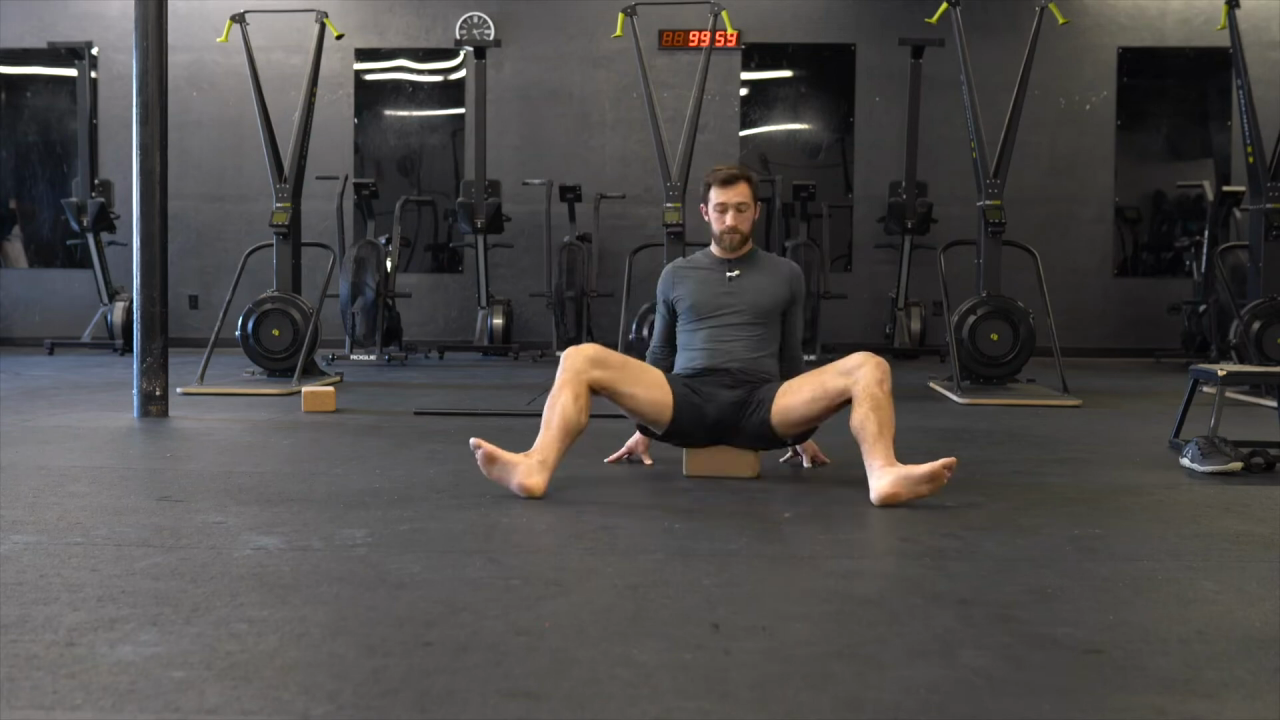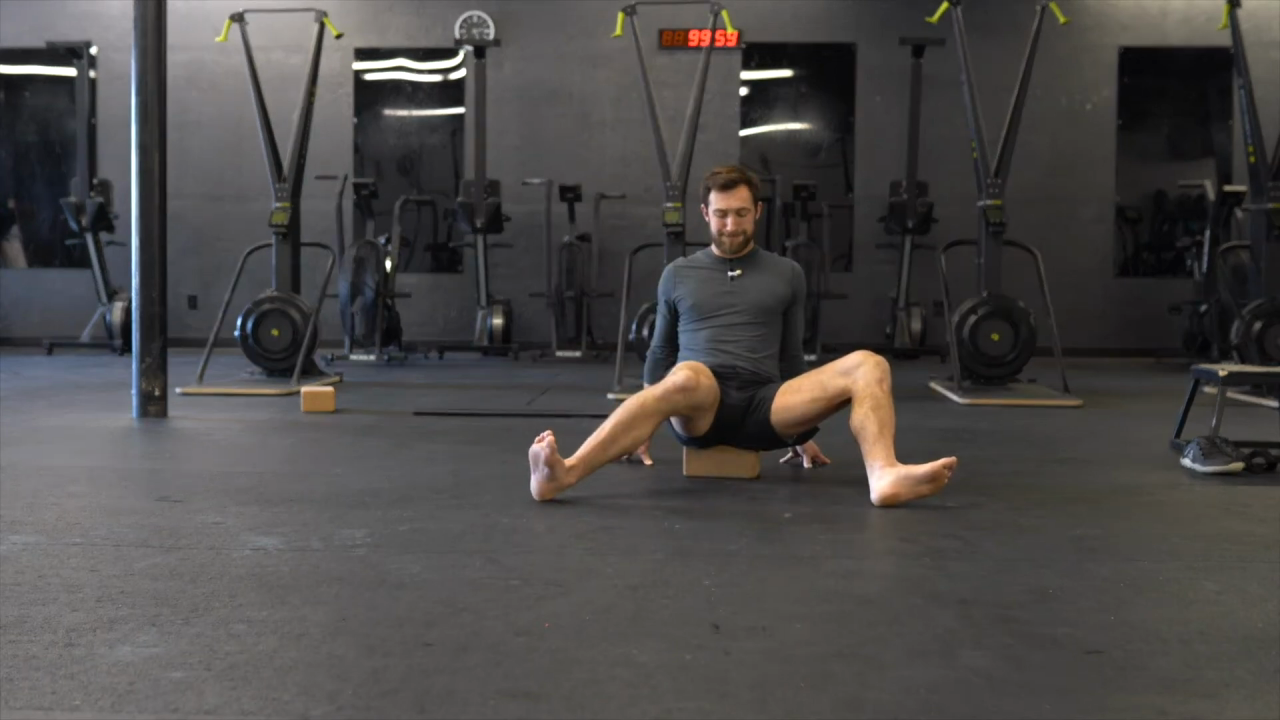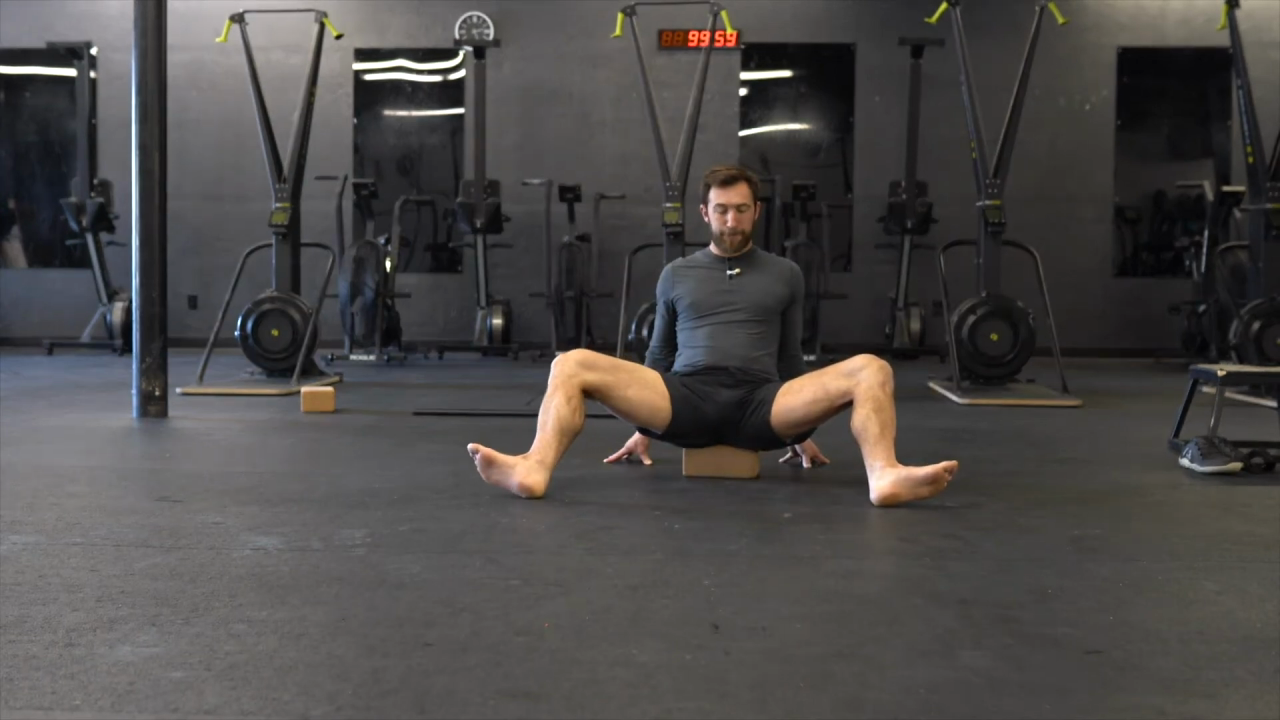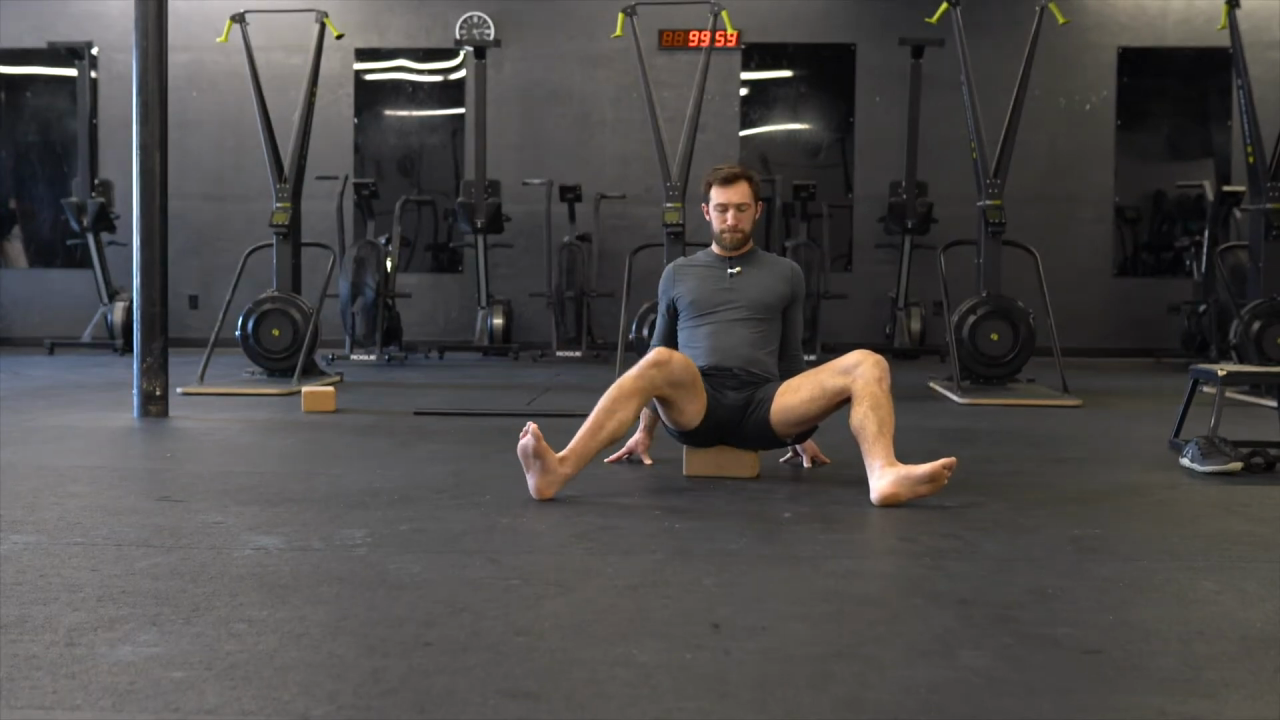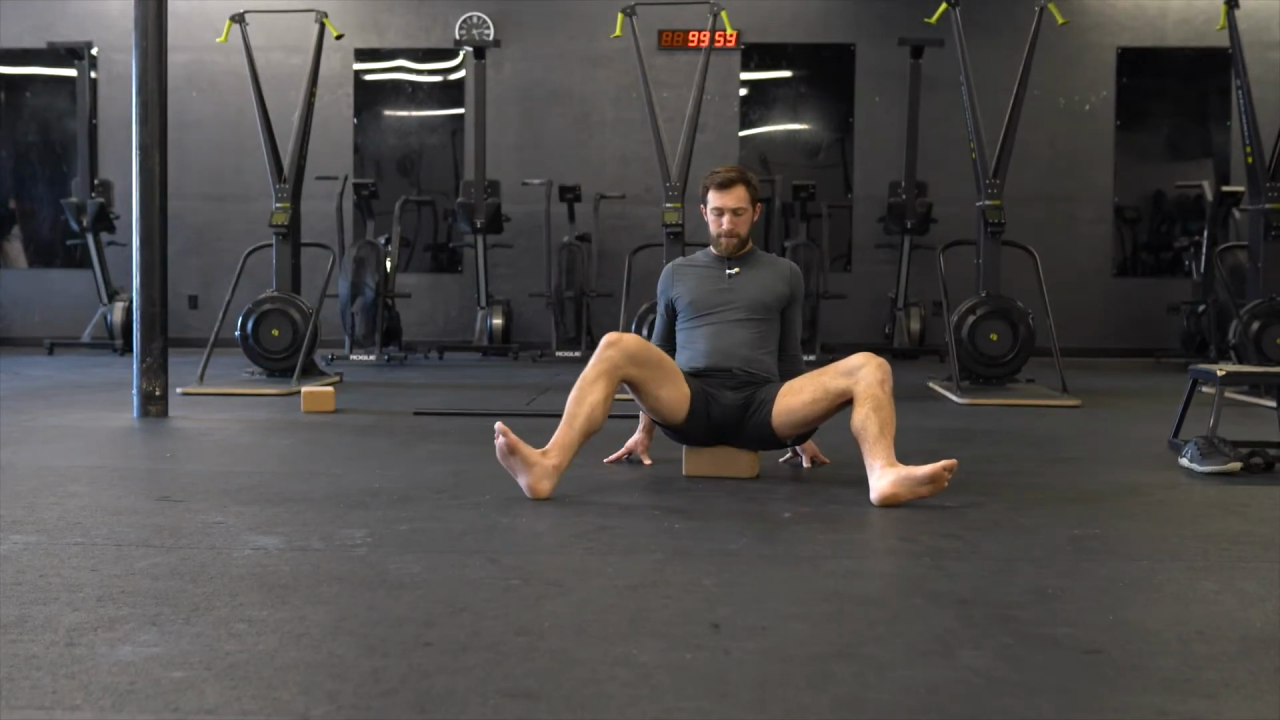
dt=1s
person 1, frame 1
left shoulder: (785, 275)
right shoulder: (677, 275)
left elbow: (790, 358)
right elbow: (661, 354)
left wrist: (799, 427)
right wrist: (644, 425)
left hip: (758, 406)
right hip: (689, 402)
left knee: (869, 367)
right knee: (581, 360)
left ankle: (884, 475)
right ankle: (535, 469)
person 1, frame 2
left shoulder: (786, 274)
right shoulder: (677, 275)
right elbow: (661, 355)
left wrist: (801, 429)
right wrist: (646, 428)
left hip: (763, 406)
right hip: (697, 409)
left knee: (868, 366)
right knee: (689, 378)
left ankle: (884, 475)
right ankle: (565, 473)
person 1, frame 3
left shoulder: (785, 275)
right shoulder: (676, 275)
left elbow: (789, 358)
right elbow: (660, 355)
left wrist: (800, 429)
right wrist: (643, 426)
left hip: (758, 404)
right hip: (688, 400)
left knee: (871, 370)
right knee: (572, 366)
left ankle: (884, 476)
right ankle: (535, 469)
person 1, frame 4
left shoulder: (785, 274)
right shoulder: (678, 274)
right elbow: (664, 357)
left wrist: (800, 428)
right wrist: (646, 427)
left hip: (761, 406)
right hip: (694, 406)
left knee: (867, 365)
right knee: (660, 361)
left ankle: (884, 475)
right ankle: (561, 469)
person 1, frame 5
left shoulder: (784, 274)
right shoulder: (677, 274)
left elbow: (789, 358)
right elbow: (660, 354)
left wrist: (799, 428)
right wrist: (644, 429)
left hip: (760, 406)
right hip: (690, 405)
left knee: (869, 368)
right knee: (619, 347)
left ankle: (884, 475)
right ankle: (549, 466)
